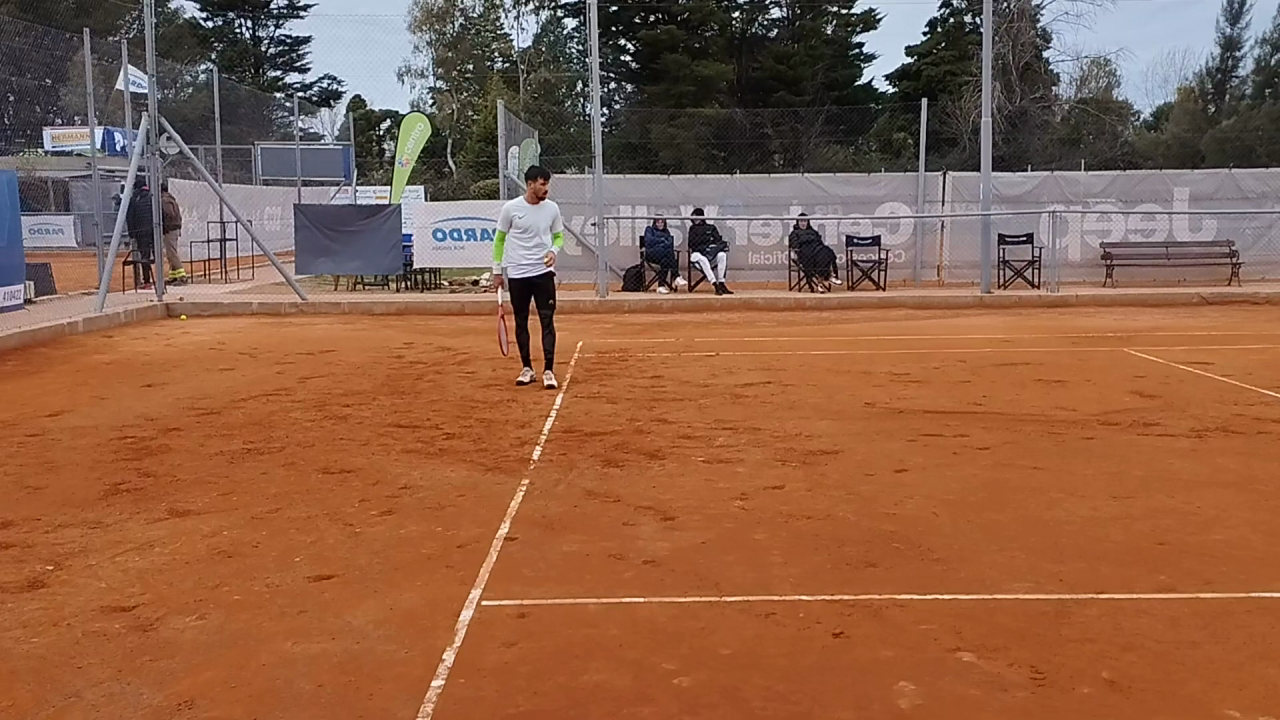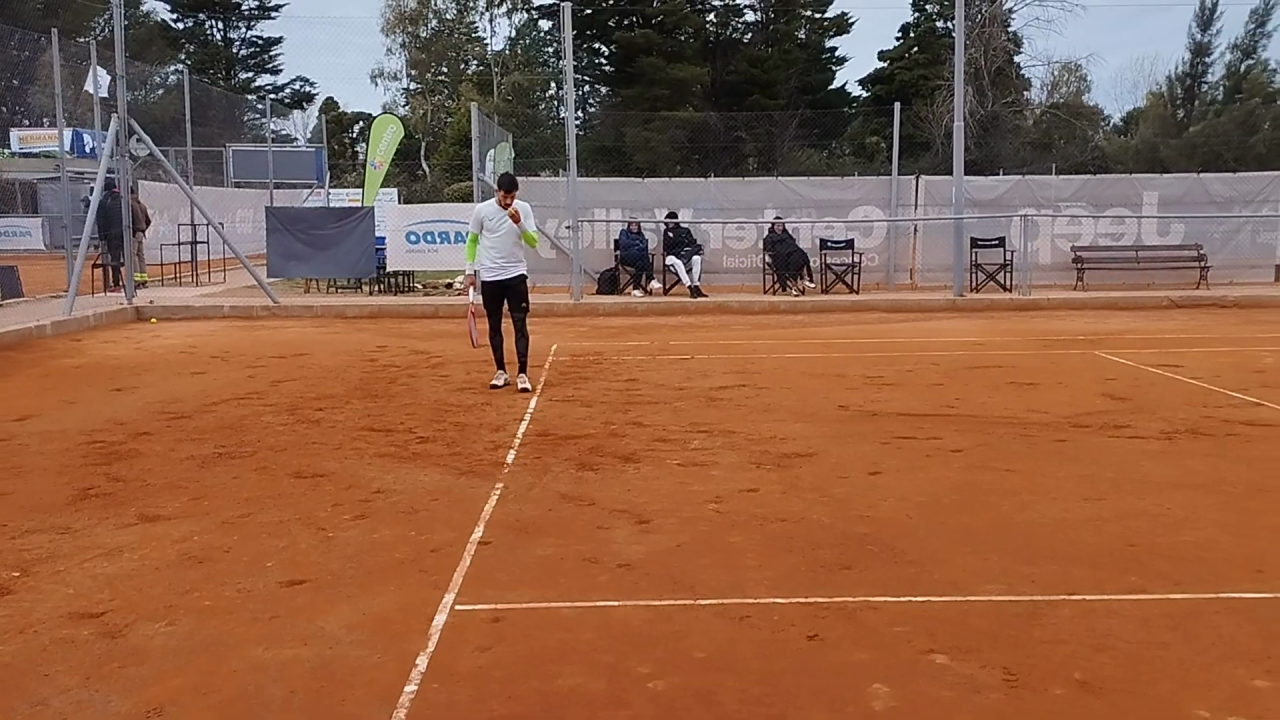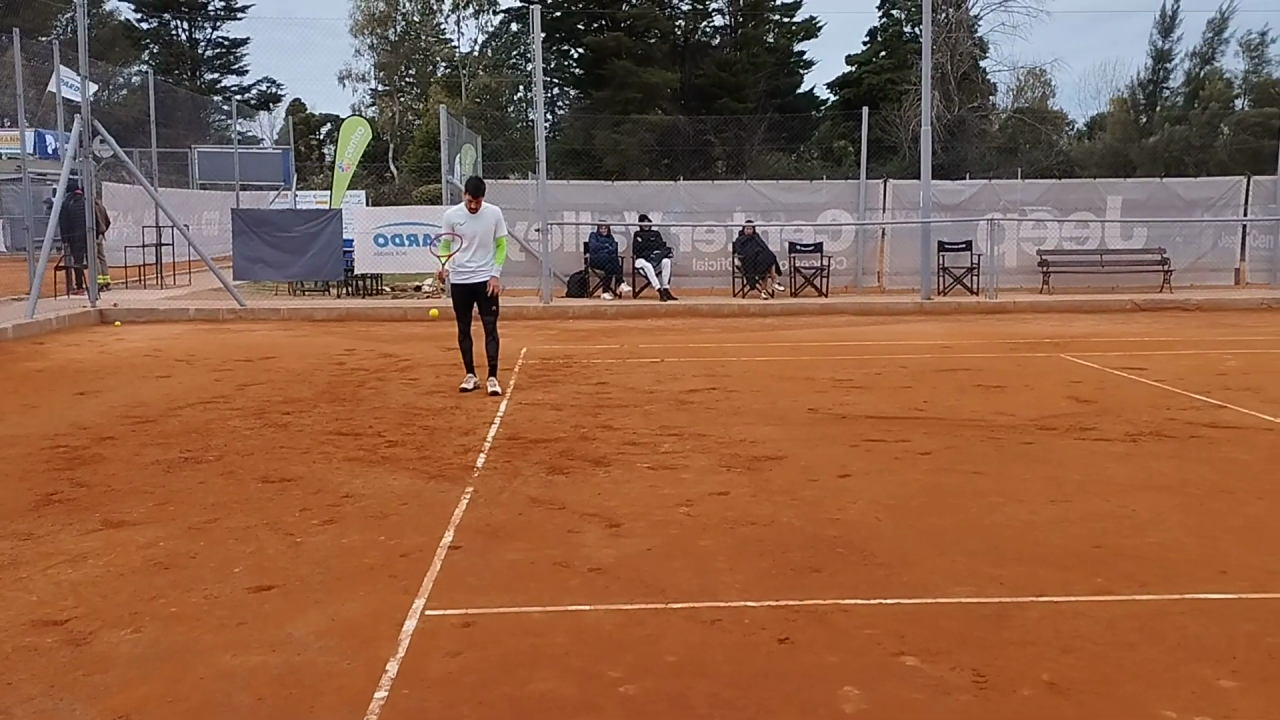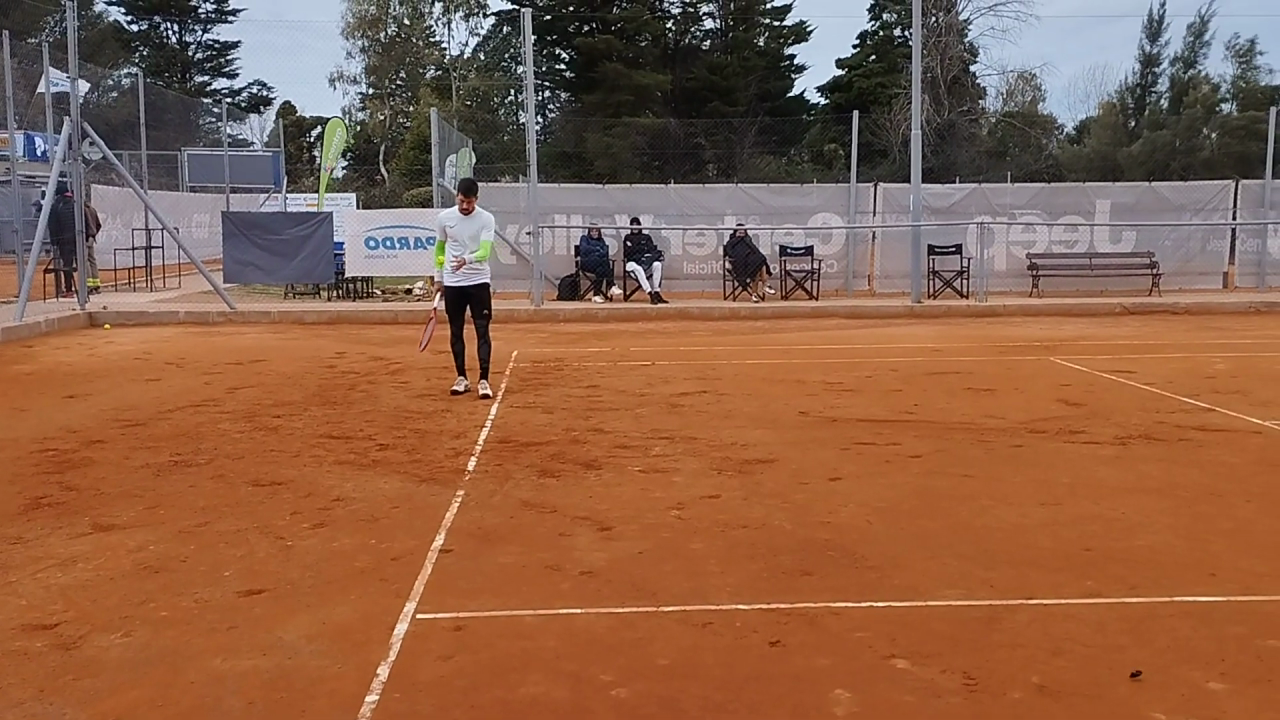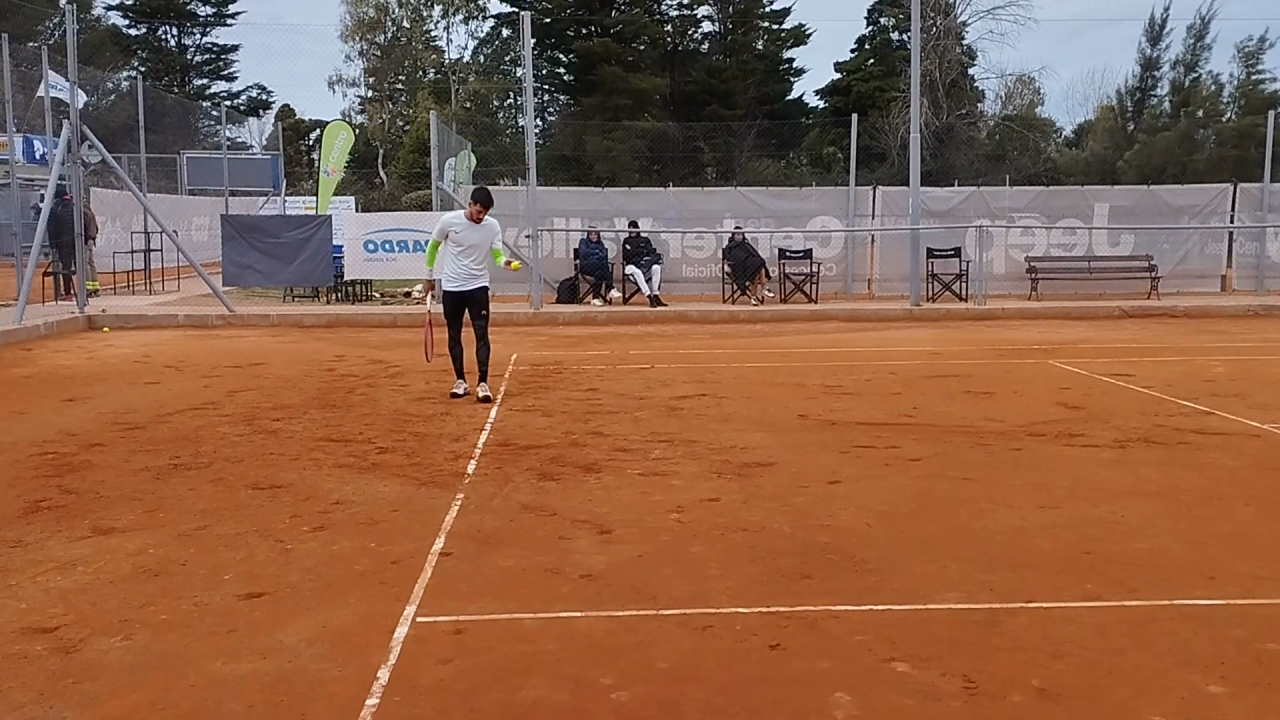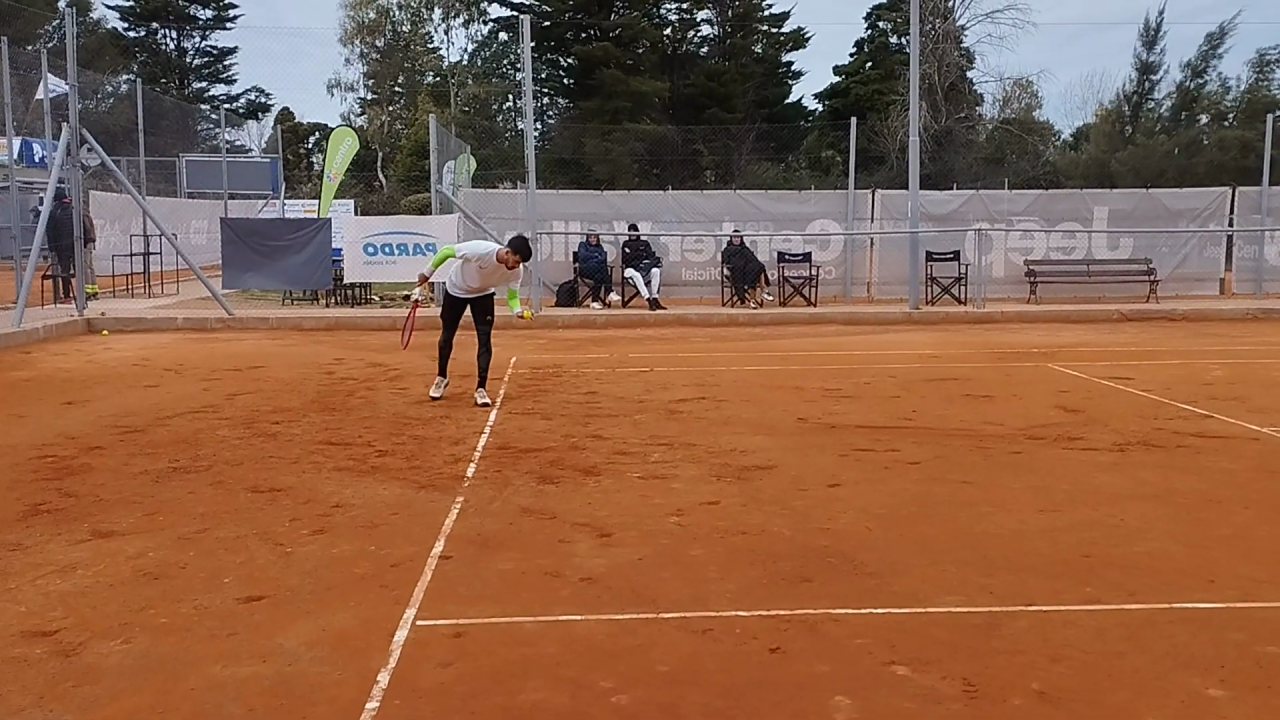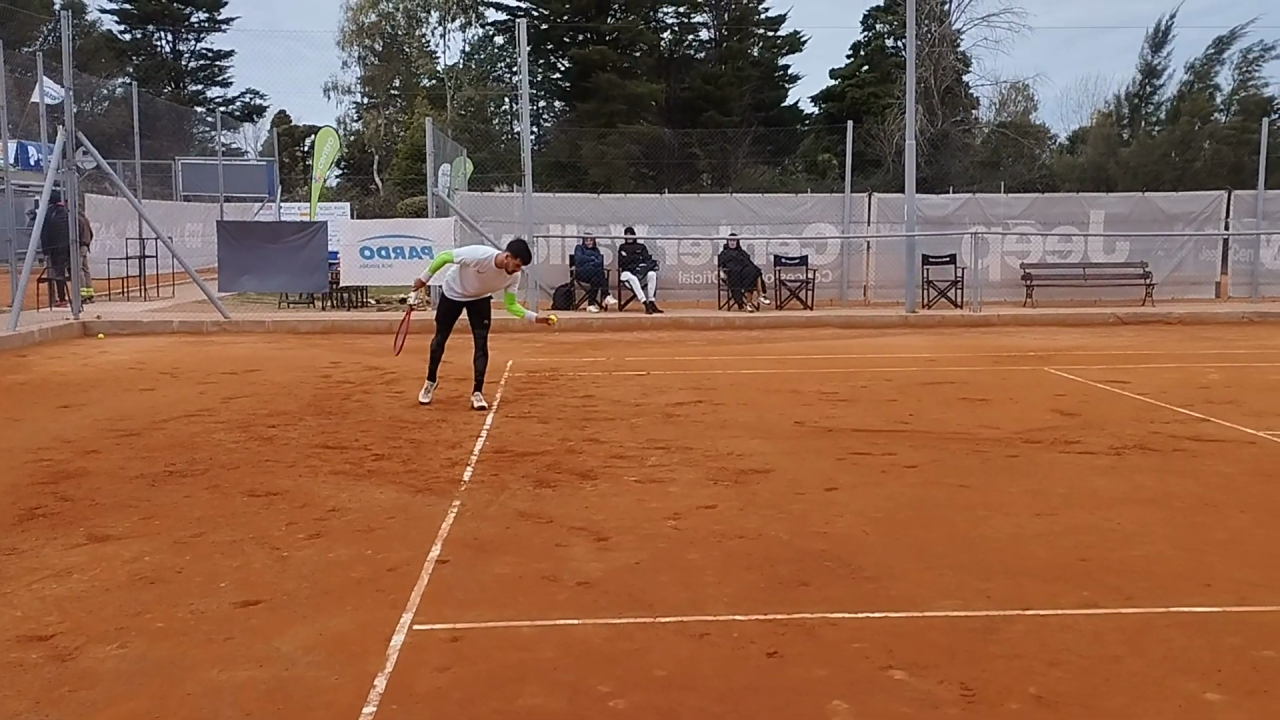
dt=0.7s
person 1, frame 1
left shoulder: (552, 208)
right shoulder: (510, 208)
left elbow: (558, 236)
right elbow: (500, 240)
left wrist: (554, 251)
right wrist: (497, 270)
left hip: (543, 273)
right hip: (517, 274)
left knee: (547, 321)
right knee: (521, 322)
left ankle: (548, 370)
right ankle: (527, 368)
person 1, frame 2
left shoulder: (524, 209)
right shoulder: (482, 210)
left elbow: (533, 242)
right elbow: (472, 241)
left wrist: (519, 223)
right wrist: (469, 271)
left hip: (516, 275)
right hip: (489, 276)
left knee: (520, 324)
right knee: (494, 325)
left ankle: (522, 373)
right ankle: (501, 372)
person 1, frame 3
left shoulder: (494, 213)
right shoulder: (451, 215)
left elbow: (501, 246)
right elbow: (445, 246)
left wrist: (495, 275)
right wrist: (445, 266)
left hip: (486, 280)
right hip: (460, 281)
left knee: (490, 327)
right knee: (464, 329)
left ankle: (492, 377)
right ankle: (470, 375)
person 1, frame 4
left shoulder: (486, 219)
right shoulder: (444, 218)
left elbow: (485, 251)
right elbow: (439, 248)
left wrist: (466, 260)
right wrist: (438, 277)
left hip: (479, 282)
right hip: (452, 284)
left knee: (482, 331)
right knee: (456, 332)
left ankle: (484, 380)
right ankle: (462, 378)
person 1, frame 5
left shoulder: (492, 226)
right shoulder: (449, 220)
left elbow: (498, 254)
right elbow: (433, 247)
left wrist: (506, 263)
right wrist: (430, 276)
left hip: (478, 285)
right hip: (451, 287)
left knee: (481, 333)
right knee: (454, 335)
left ankle: (482, 383)
right ankle: (460, 381)
person 1, frame 6
left shoulder: (516, 271)
right shoulder: (479, 249)
left elbow: (512, 297)
right elbow: (446, 251)
left wrist: (518, 312)
right wrist: (427, 274)
left hip: (483, 294)
right hip: (456, 290)
left knee: (485, 338)
right knee: (447, 335)
left ankle: (481, 389)
right ankle: (441, 378)
person 1, frame 7
left shoulder: (514, 276)
right shoulder: (477, 254)
left elbow: (511, 304)
right elbow: (444, 257)
left wrist: (533, 317)
right wrist: (424, 279)
left hip: (480, 299)
right hip: (452, 293)
left knee: (481, 342)
right knee: (440, 338)
left ankle: (477, 392)
right ankle: (430, 382)
